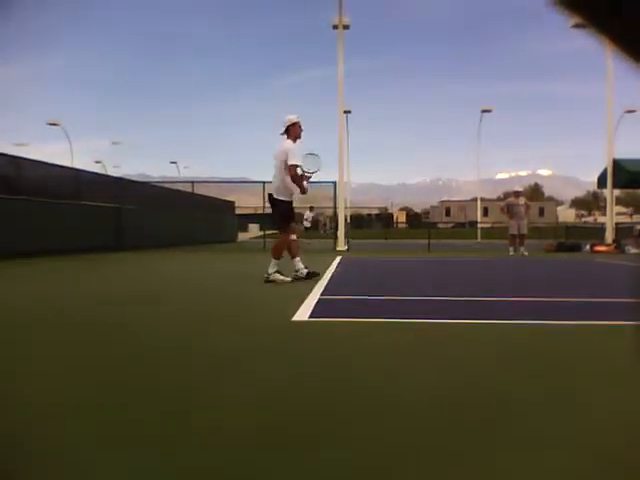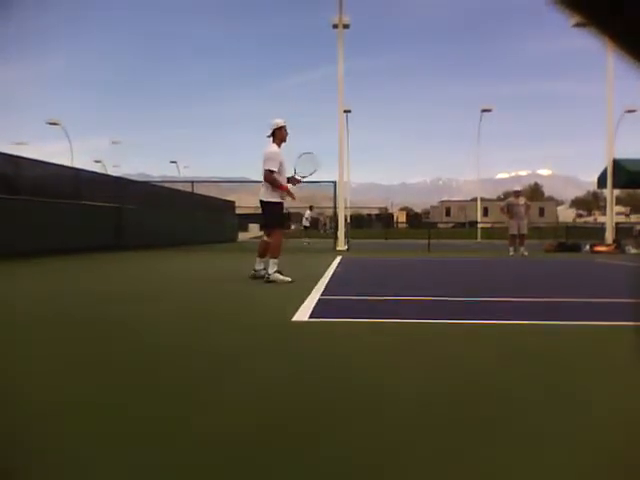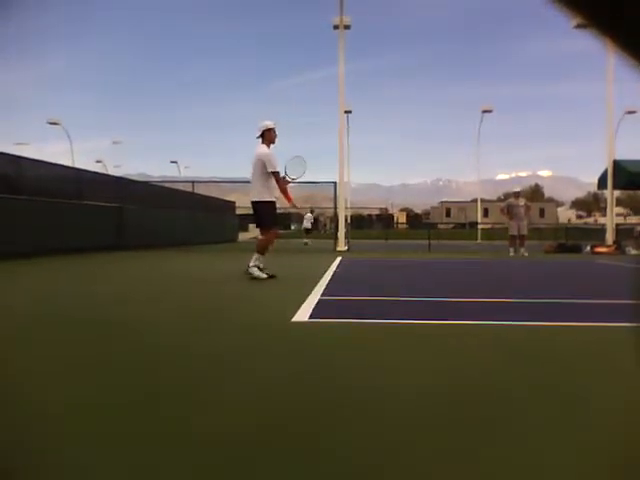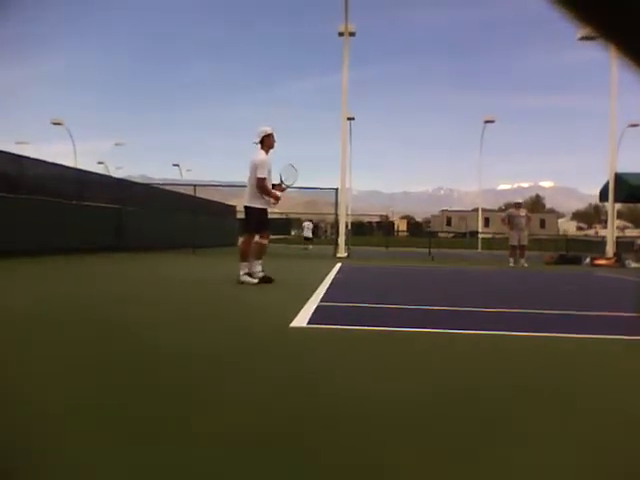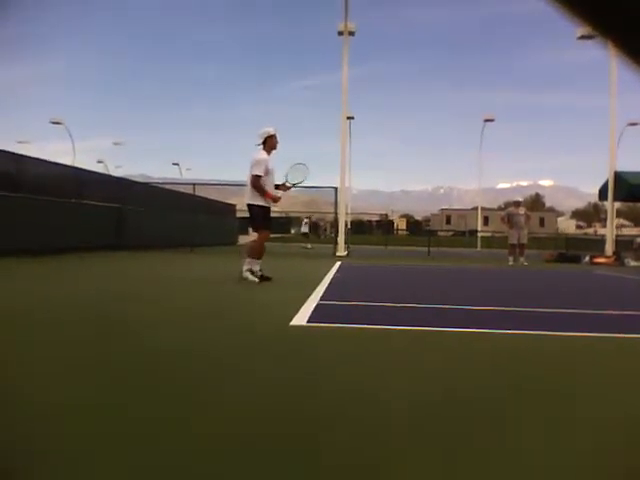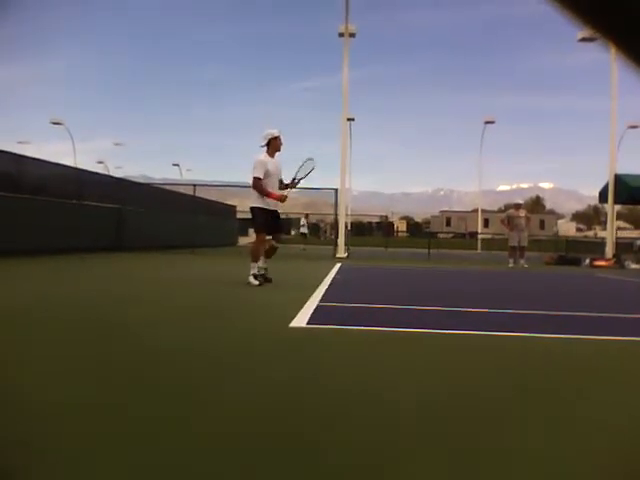
dt=0.4s
person 1, frame 1
left shoulder: (283, 147)
right shoulder: (291, 148)
right elbow: (292, 173)
left wrist: (300, 178)
right wrist: (302, 187)
left hip: (282, 196)
right hip: (280, 197)
left knee: (290, 232)
right knee: (284, 234)
left ankle: (299, 269)
right ankle: (272, 272)
person 1, frame 2
left shoulder: (273, 151)
right shoulder: (274, 151)
right elbow: (268, 177)
left wrist: (288, 180)
right wrist: (286, 189)
left hip: (270, 199)
right hip: (272, 200)
left knee: (269, 234)
right knee: (277, 234)
left ankle: (258, 269)
right ankle: (272, 271)
person 1, frame 3
left shoulder: (260, 152)
right shoulder: (267, 153)
right elbow: (277, 180)
left wrist: (281, 181)
right wrist: (289, 199)
left hip: (259, 198)
right hip: (265, 199)
left knee: (265, 233)
right knee: (272, 233)
left ankle: (258, 267)
right ankle: (253, 263)
person 1, frame 4
left shoulder: (261, 157)
right shoulder: (263, 159)
right elbow: (260, 185)
left wrist: (274, 187)
right wrist: (274, 196)
left hip: (260, 205)
right hip: (255, 205)
left knee: (264, 237)
right knee: (249, 238)
left ankle: (257, 271)
right ankle: (243, 273)
person 1, frame 5
left shoulder: (267, 159)
right shoulder: (261, 158)
right elbow: (254, 182)
left wrist: (279, 187)
right wrist: (271, 196)
left hip: (264, 204)
right hip: (257, 203)
left knee: (263, 237)
right knee: (263, 235)
left ankle: (256, 270)
right ankle: (247, 268)
person 1, frame 6
left shoulder: (277, 163)
right shoulder: (261, 161)
right elbow: (256, 185)
left wrist: (287, 185)
right wrist: (275, 196)
left hip: (273, 208)
right hip: (260, 206)
left knee: (277, 240)
right knee: (261, 238)
left ankle: (261, 267)
right ankle: (253, 273)
